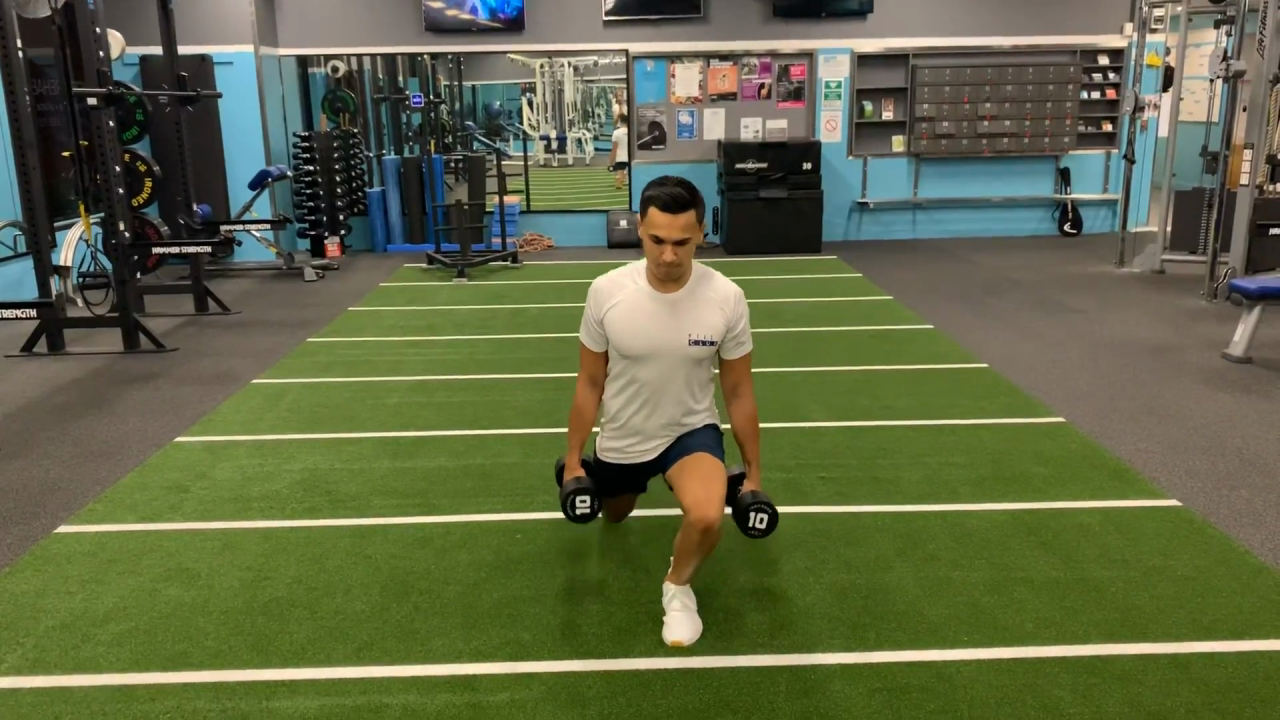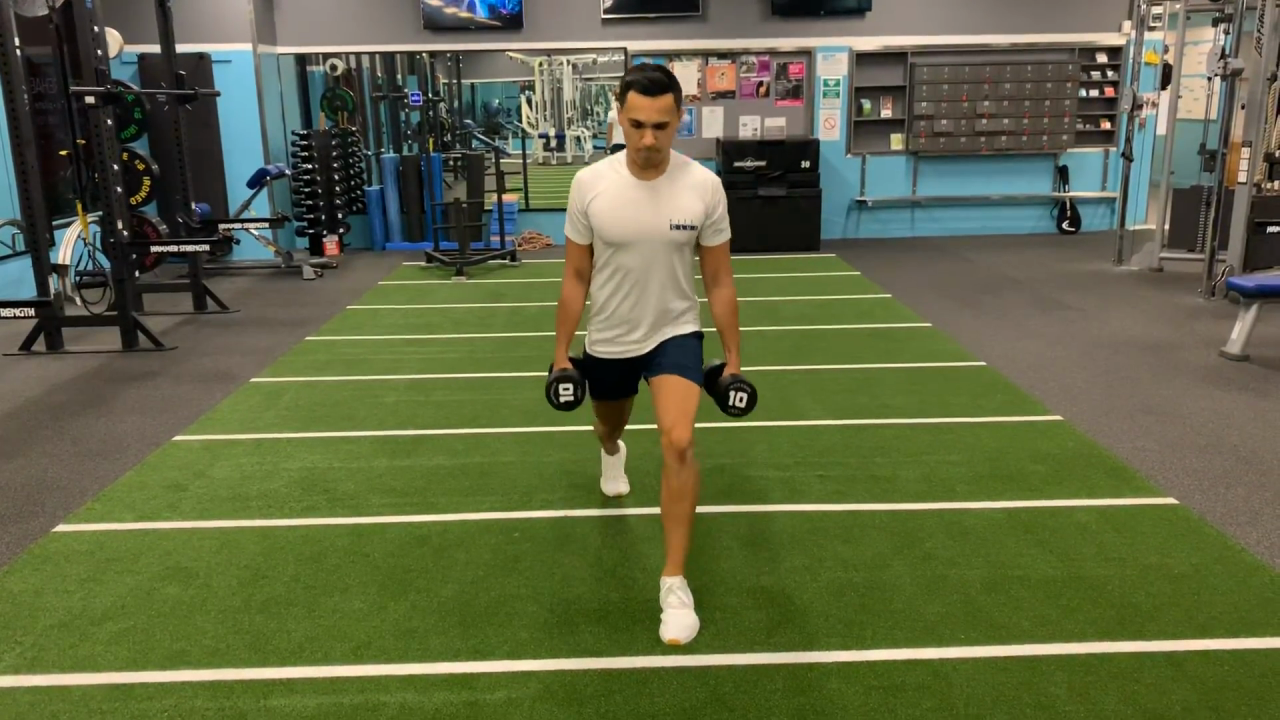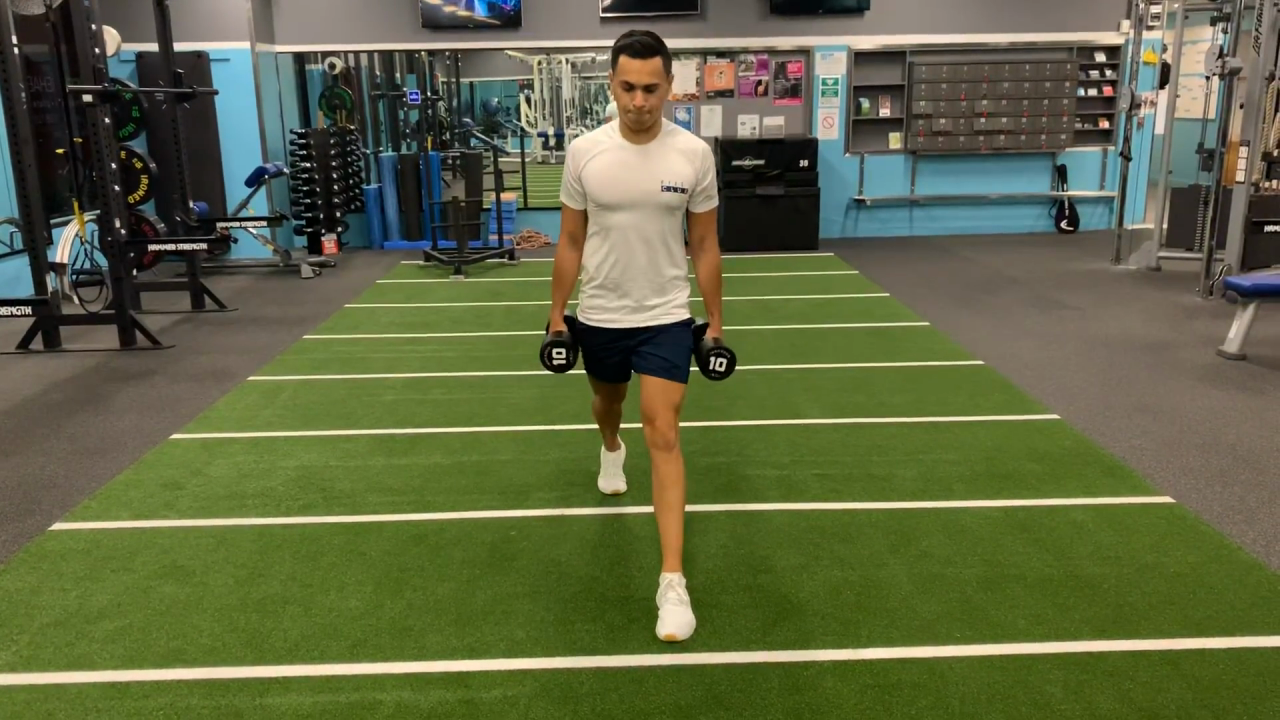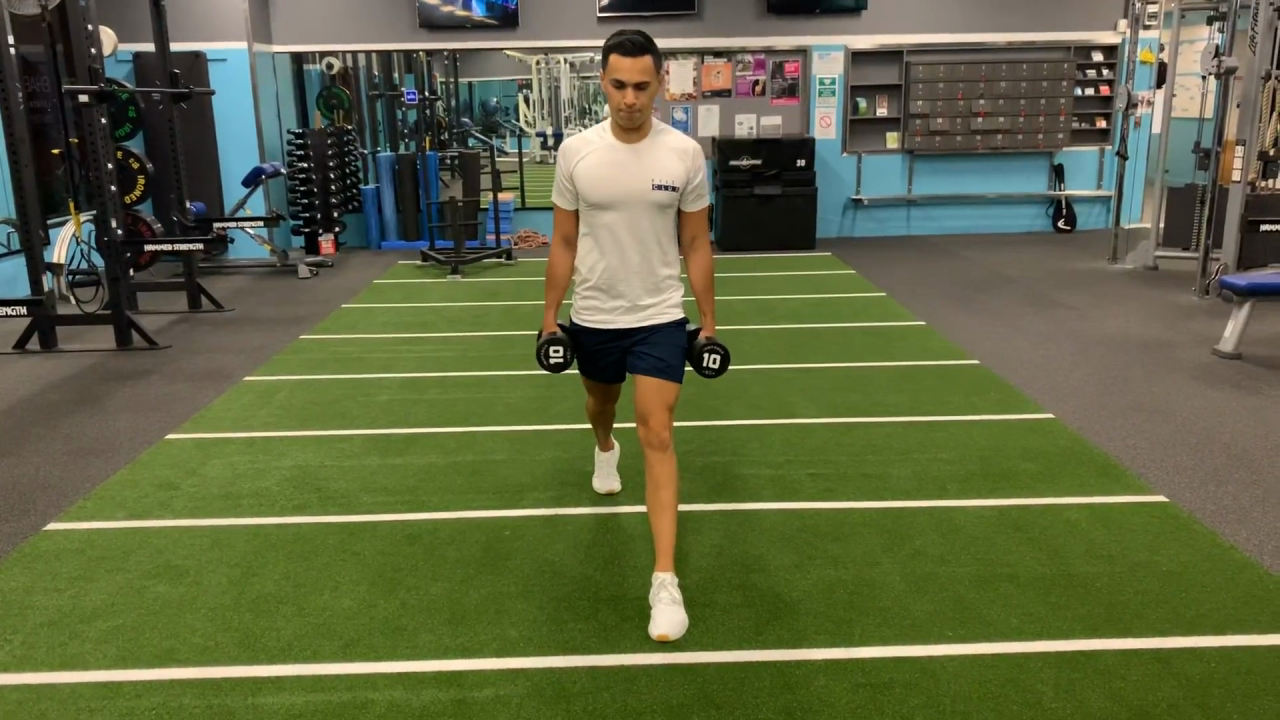
dt=0.5s
person 1, frame 1
left shoulder: (726, 297)
right shoulder: (606, 292)
left elbow: (739, 391)
right elbow: (590, 382)
left wrist: (753, 472)
right wrist: (573, 459)
left hip: (692, 429)
right hip: (622, 441)
left knee: (706, 516)
right knee: (615, 516)
left ankle: (678, 584)
right ankle: (627, 488)
person 1, frame 2
left shoulder: (704, 186)
right shoulder: (590, 184)
left elbow: (719, 280)
right elbow: (576, 277)
left wrist: (733, 357)
right wrist: (560, 351)
left hip: (676, 333)
right hip: (608, 342)
left knee: (678, 443)
right knee: (609, 423)
left ankle: (674, 581)
right ankle: (613, 451)
person 1, frame 3
left shoulder: (694, 153)
right shoulder: (584, 151)
left elbow: (705, 246)
right elbow: (571, 242)
left wrist: (715, 321)
right wrist: (556, 314)
left hip: (667, 317)
right hip: (600, 316)
left knee: (662, 437)
right knee: (607, 402)
left ankle: (673, 581)
right ankle: (610, 450)
person 1, frame 4
left shoulder: (684, 152)
right shoulder: (575, 151)
left elbow: (696, 246)
right elbow: (564, 244)
left wrist: (709, 321)
right wrist: (550, 315)
left hip: (660, 317)
right hip: (594, 317)
left knee: (656, 436)
right knee: (600, 402)
left ankle: (665, 580)
right ankle: (604, 448)
